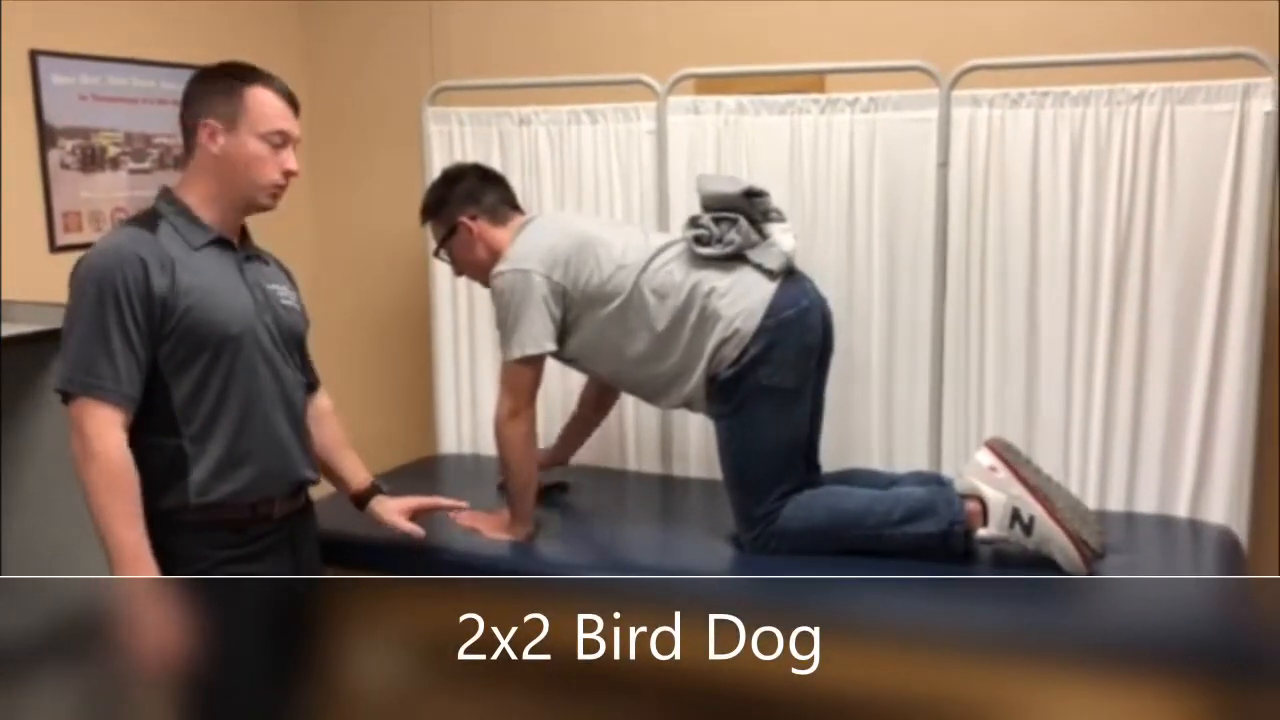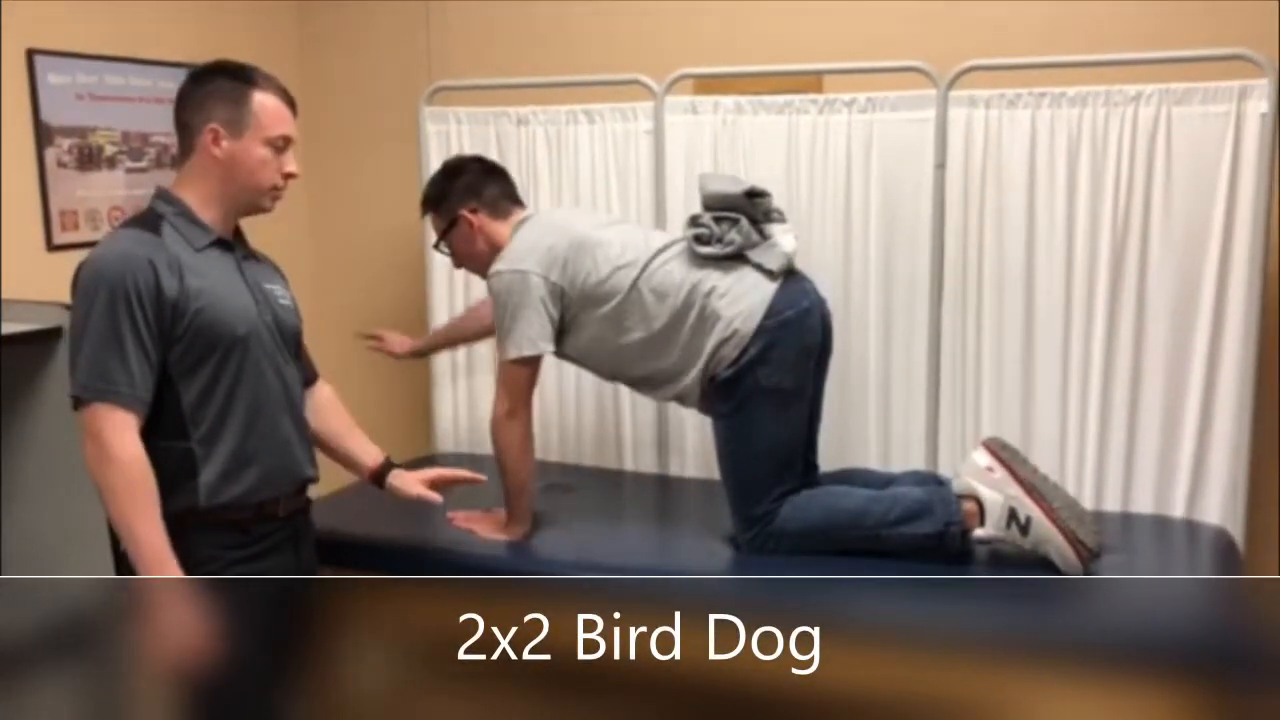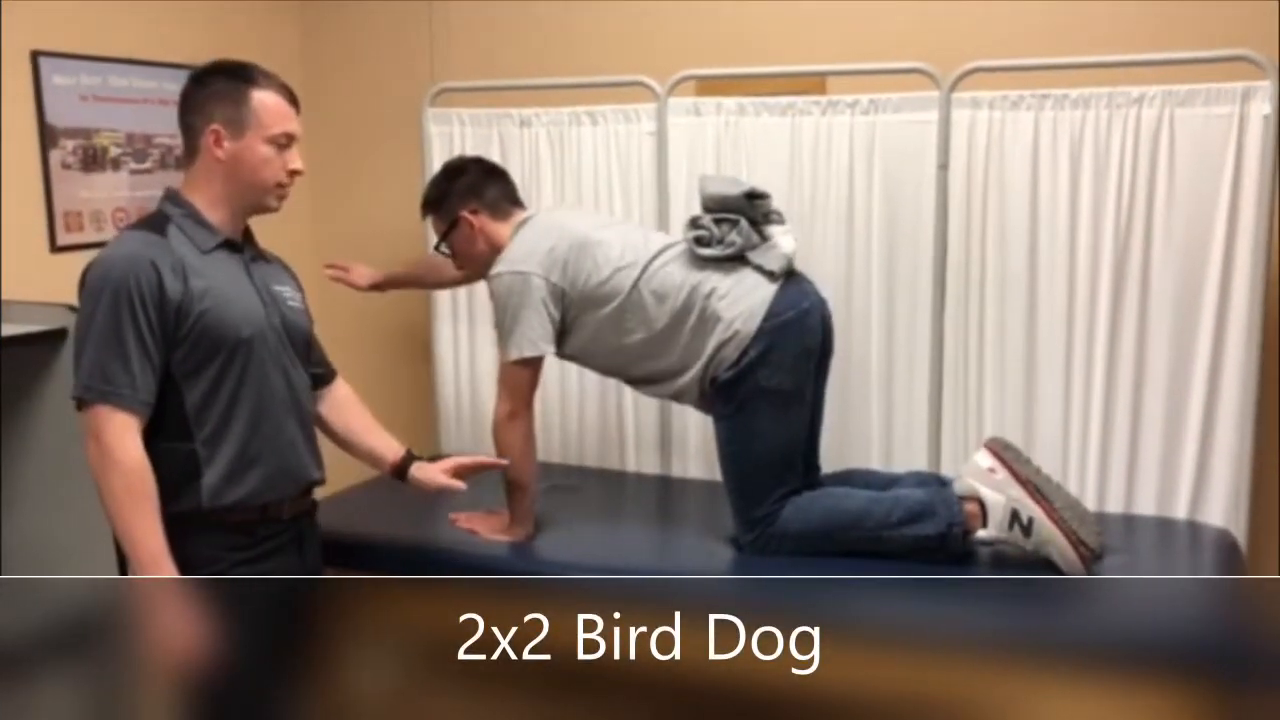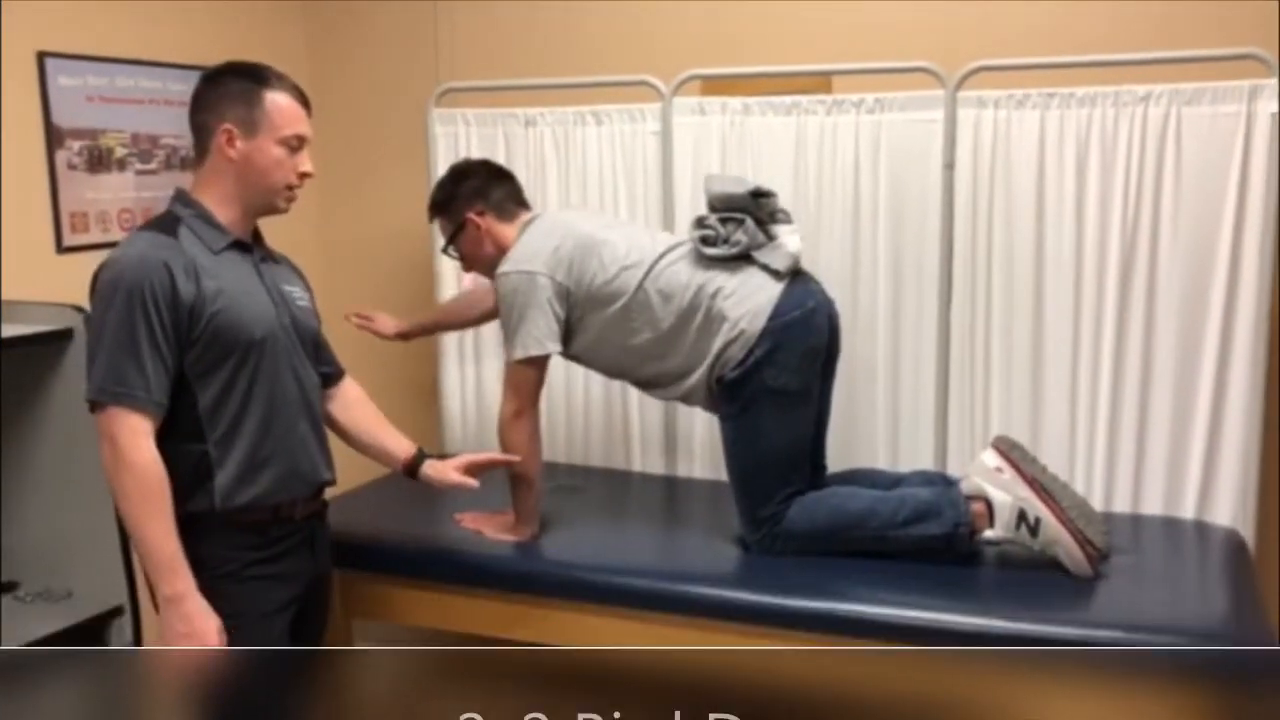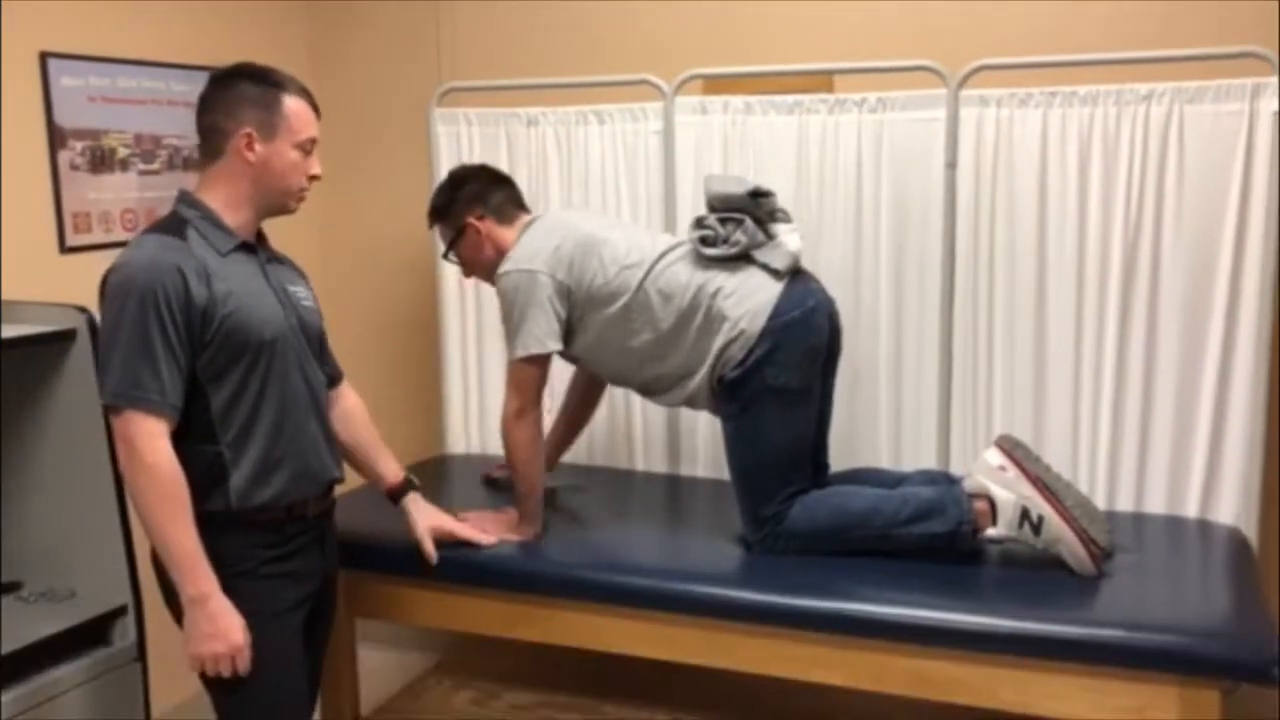
dt=0.5s
person 1, frame 1
left shoulder: (519, 271)
right shoulder: (557, 240)
left elbow: (515, 412)
right elbow: (610, 369)
left wrist: (518, 519)
right wrist: (553, 459)
left hip: (756, 338)
right hip: (785, 308)
left knee: (769, 524)
right knee: (790, 492)
left ankle: (979, 513)
right ankle: (972, 488)
person 1, frame 2
left shoulder: (518, 268)
right shoulder: (546, 237)
left elbow: (510, 412)
right elbow: (497, 314)
left wrist: (514, 519)
right wrist: (419, 346)
left hip: (754, 340)
right hip: (783, 307)
left knee: (766, 525)
right knee: (787, 494)
left ankle: (974, 514)
right ankle: (966, 487)
person 1, frame 3
left shoulder: (520, 274)
right shoulder: (543, 234)
left elbow: (513, 413)
right elbow: (467, 267)
left wrist: (517, 520)
right wrist: (383, 280)
left hip: (751, 343)
right hip: (784, 309)
left knee: (767, 526)
right knee: (788, 494)
left ankle: (976, 513)
right ankle: (970, 485)
person 1, frame 4
left shoulder: (526, 270)
right shoulder: (551, 236)
left elbow: (519, 413)
right elbow: (490, 299)
left wrist: (522, 520)
right wrist: (405, 328)
left hip: (759, 341)
right hip: (791, 307)
left knee: (773, 526)
right knee: (794, 493)
left ankle: (984, 513)
right ankle: (974, 484)
person 1, frame 5
left shoulder: (524, 271)
right shoulder: (561, 237)
left elbow: (521, 411)
right elbow: (595, 369)
left wrist: (525, 518)
right wrist: (546, 462)
left hip: (763, 342)
right hip: (792, 309)
left knee: (776, 524)
right knee: (802, 491)
left ankle: (986, 514)
right ankle: (976, 486)
person 2, frame 1
left shoulder: (270, 272)
right shoulder: (128, 263)
right elbow: (98, 432)
left wrist: (369, 493)
right wrist: (142, 586)
left hip: (292, 542)
right hip: (200, 558)
person 2, frame 2
left shoulder: (261, 270)
right shoulder: (131, 264)
right elbow: (111, 436)
left wrist: (385, 472)
right wrist: (165, 591)
left hip: (289, 542)
right hip: (205, 557)
person 2, frame 3
left shoulder: (273, 274)
right shoulder: (138, 266)
left elbow: (323, 389)
right elbow: (114, 442)
left wrist: (408, 465)
left hip: (296, 542)
right hip: (212, 560)
person 2, frame 4
left shoulder: (280, 271)
right shoulder: (149, 267)
left elbow: (332, 388)
right elbow: (128, 442)
left wrist: (420, 462)
right wrist: (176, 597)
left hip: (305, 539)
right hip: (225, 557)
person 2, frame 5
left shoulder: (282, 271)
right shoulder: (158, 270)
left elbow: (333, 395)
right elbow: (142, 444)
left wrist: (406, 495)
right wrist: (201, 598)
left hip: (311, 540)
right hip: (236, 556)
